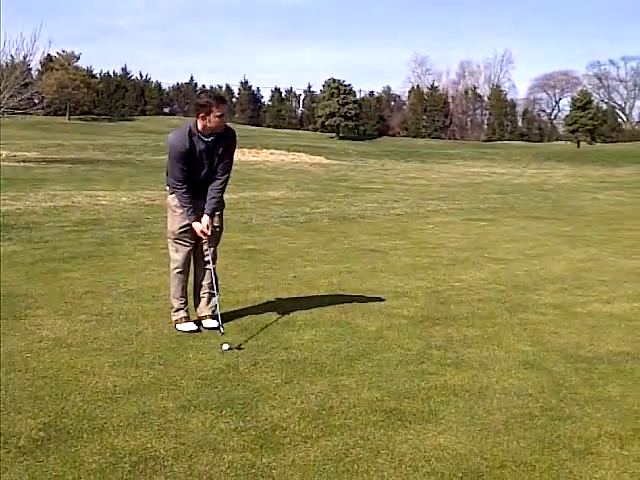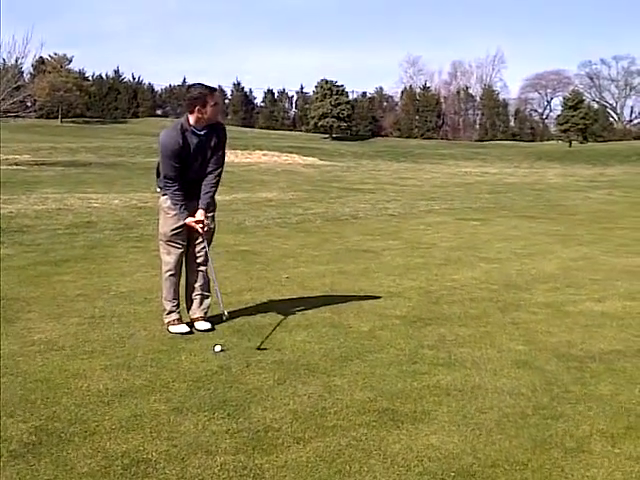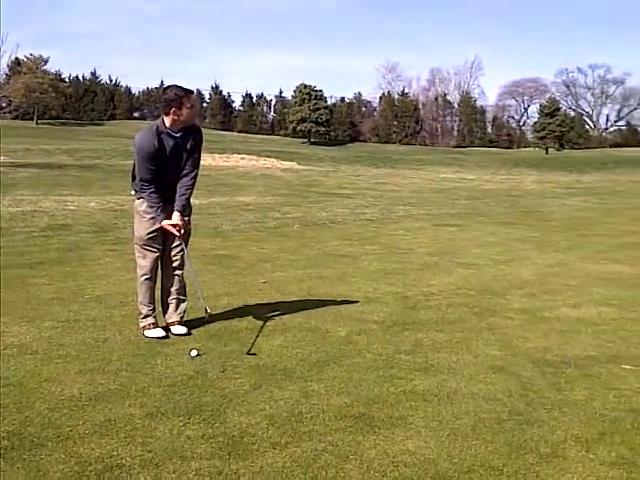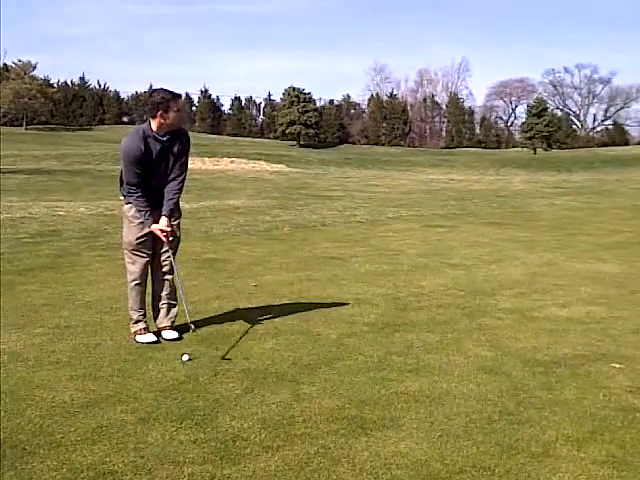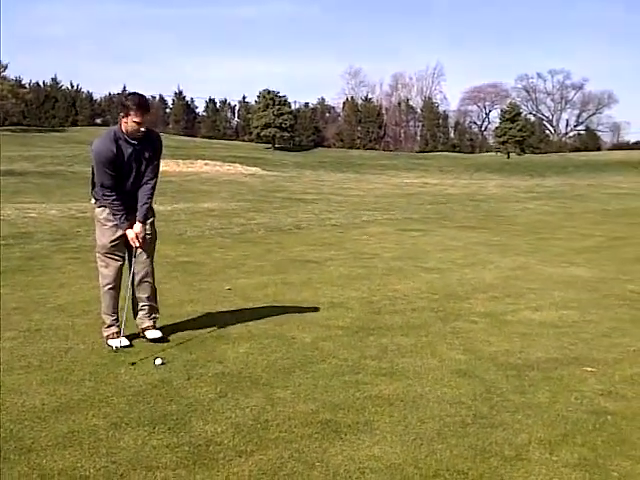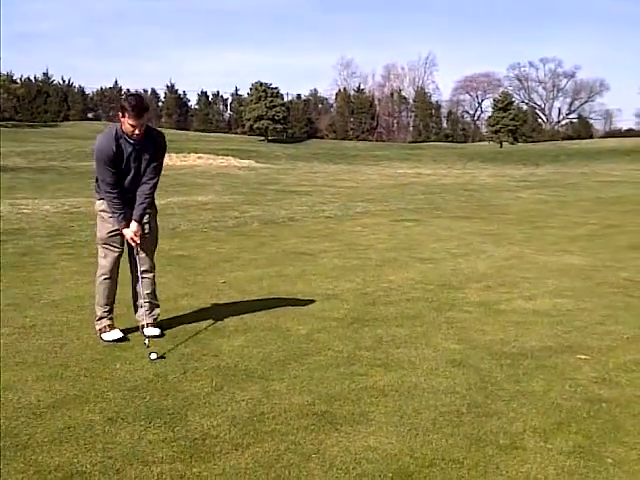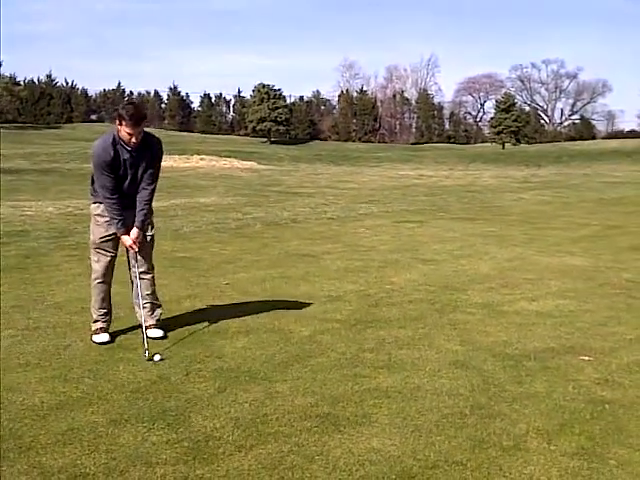
dt=0.4s
person 1, frame 1
left shoulder: (228, 136)
right shoulder: (179, 139)
left elbow: (220, 178)
right elbow: (179, 184)
left wrist: (208, 213)
right wrist: (192, 219)
left hip: (211, 199)
right hip: (181, 198)
left knee: (208, 257)
right knee: (180, 257)
left ankle: (206, 310)
right ankle: (179, 313)
person 1, frame 2
left shoulder: (218, 132)
right shoulder: (171, 137)
left elbow: (213, 173)
right elbow: (171, 181)
left wrist: (202, 208)
right wrist: (184, 215)
left hip: (203, 200)
right hip: (174, 200)
left knee: (200, 259)
right knee: (172, 260)
left ankle: (199, 312)
right ankle: (172, 315)
person 1, frame 3
left shoulder: (194, 134)
right shoulder: (146, 139)
left elbow: (188, 175)
right elbow: (147, 184)
left wrist: (178, 211)
right wrist: (161, 218)
left hip: (178, 203)
right hip: (149, 203)
left knee: (176, 263)
right knee: (148, 264)
left ankle: (174, 316)
right ankle: (147, 319)
person 1, frame 4
left shoulder: (181, 138)
right shoulder: (133, 143)
left elbow: (176, 179)
right elbow: (134, 188)
left wrist: (166, 216)
right wrist: (150, 222)
left hip: (167, 208)
right hip: (138, 208)
left knee: (165, 267)
right knee: (138, 269)
left ankle: (165, 320)
right ankle: (138, 324)
person 1, frame 5
left shoulder: (153, 141)
right shoulder: (104, 145)
left elbow: (148, 183)
right elbow: (108, 191)
left wrist: (140, 221)
right wrist: (125, 226)
left hip: (140, 210)
right hip: (110, 211)
left knee: (144, 268)
right knee: (111, 272)
left ankle: (147, 321)
right ankle: (111, 329)
person 1, frame 6
left shoulder: (156, 140)
right shoulder: (106, 143)
left elbow: (149, 182)
right elbow: (109, 188)
left wrist: (137, 219)
right wrist: (122, 224)
left hip: (143, 206)
right hip: (111, 206)
left knee: (145, 264)
right knee: (108, 264)
left ankle: (147, 317)
right ankle: (104, 321)
person 1, frame 7
left shoulder: (153, 145)
right shoulder: (102, 148)
left elbow: (147, 188)
right elbow: (108, 194)
left wrist: (138, 225)
right wrist: (121, 231)
left hip: (138, 208)
right hip: (106, 208)
left knee: (144, 266)
right knee: (102, 268)
left ankle: (150, 319)
right ankle: (100, 324)
